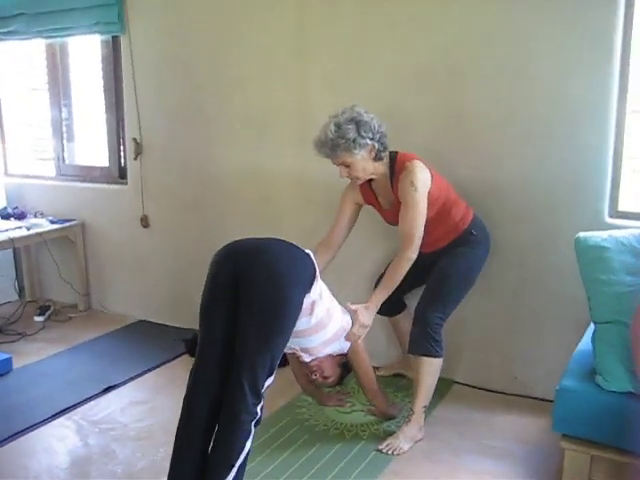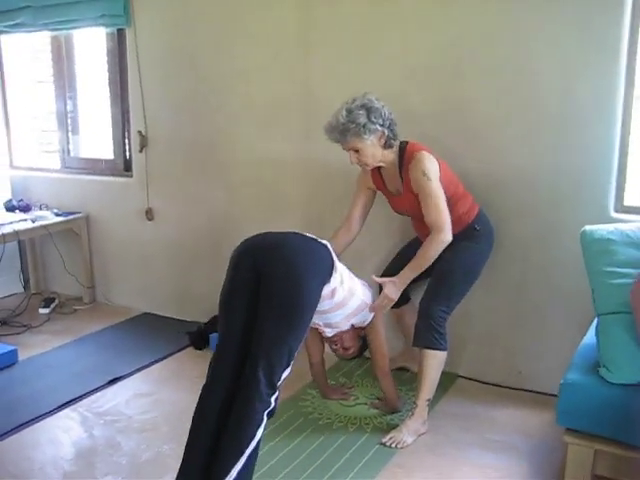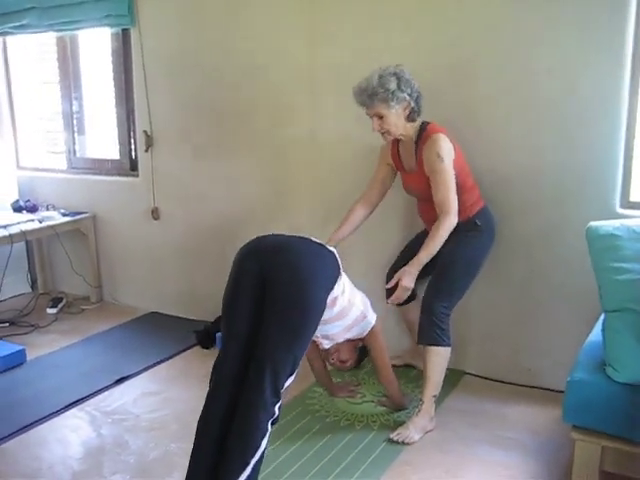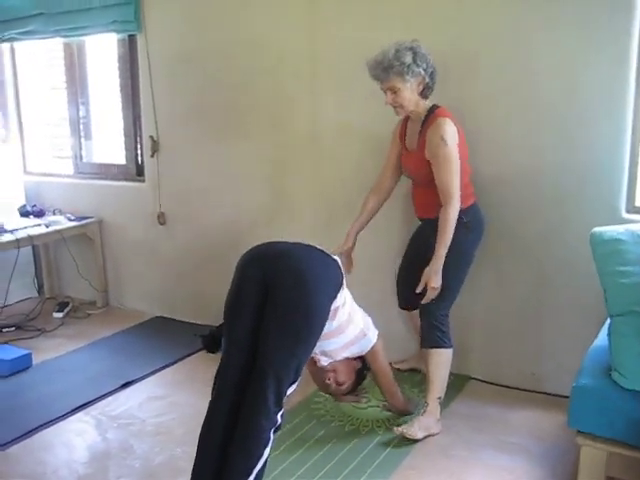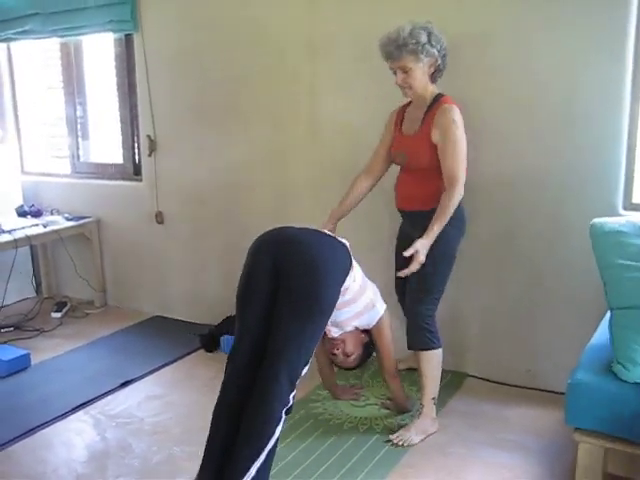
dt=0.4s
person 1, frame 1
left shoulder: (412, 173)
right shoulder: (359, 189)
left elbow: (408, 251)
right elbow: (330, 243)
left wrist: (370, 307)
left hip: (465, 242)
right hip: (430, 245)
left knee: (428, 318)
right knee: (387, 294)
left ankle: (415, 424)
right ankle: (410, 361)
person 1, frame 2
left shoulder: (420, 163)
right shoulder: (371, 173)
left elbow: (442, 234)
right elbow: (350, 227)
left wrist: (400, 283)
left hip: (469, 235)
right hip: (433, 235)
left knee: (433, 312)
right knee: (390, 281)
left ankle: (419, 418)
right ankle: (414, 354)
person 1, frame 3
left shoulder: (435, 144)
right shoulder: (391, 148)
left elbow: (449, 216)
right elbow: (367, 202)
left wrist: (414, 268)
right wrist: (329, 245)
left hip: (471, 228)
right hip: (440, 226)
left knee: (435, 308)
right knee: (395, 280)
left ankle: (426, 414)
right ankle: (420, 351)
person 1, frame 4
left shoulder: (441, 128)
right shoulder: (402, 129)
left elbow: (452, 203)
right elbow: (381, 188)
left wrist: (438, 264)
right wrist: (350, 238)
left hip: (459, 224)
right hip: (431, 222)
left knee: (434, 310)
right knee: (407, 287)
left ankle: (431, 415)
right ankle: (425, 356)
person 1, frame 5
left shoulder: (447, 114)
right shoulder: (399, 116)
left elbow: (456, 186)
right elbow: (371, 173)
left wrist: (428, 240)
right wrist: (334, 218)
left hip: (439, 222)
right hip: (410, 219)
left knee: (421, 309)
right knee: (406, 296)
left ankle: (428, 416)
right ankle: (420, 357)
person 2, frame 1
right shoulder: (343, 330)
left elbow: (301, 372)
right elbow: (371, 386)
left wrist: (322, 396)
right wrist: (386, 410)
right hip: (282, 271)
left knee: (206, 384)
right knee: (245, 396)
person 2, frame 2
right shoulder: (362, 302)
left elbow: (314, 351)
right elbow: (382, 367)
left wrist: (326, 389)
right wrist: (392, 402)
left hip: (251, 250)
right hip: (301, 264)
left knee: (225, 373)
right knee: (261, 383)
person 2, frame 3
right shoulder: (360, 314)
left elbow: (313, 350)
right elbow: (385, 371)
left wrist: (332, 387)
right wrist: (398, 401)
left hip: (254, 252)
right hip: (306, 268)
left knee: (227, 378)
right knee: (264, 392)
person 2, frame 4
right shoulder: (361, 332)
left elbow: (312, 362)
right elbow: (391, 390)
left wrist: (339, 395)
right wrist: (405, 408)
left hip: (256, 260)
right hip: (310, 276)
left knee: (229, 386)
right knee: (265, 400)
person 2, frame 5
right shoulder: (370, 305)
left elbow: (320, 345)
right elbow: (390, 371)
left wrist: (335, 388)
right wrist: (402, 404)
left hip: (268, 244)
right hip: (320, 261)
left knee: (242, 368)
right knee: (278, 382)
